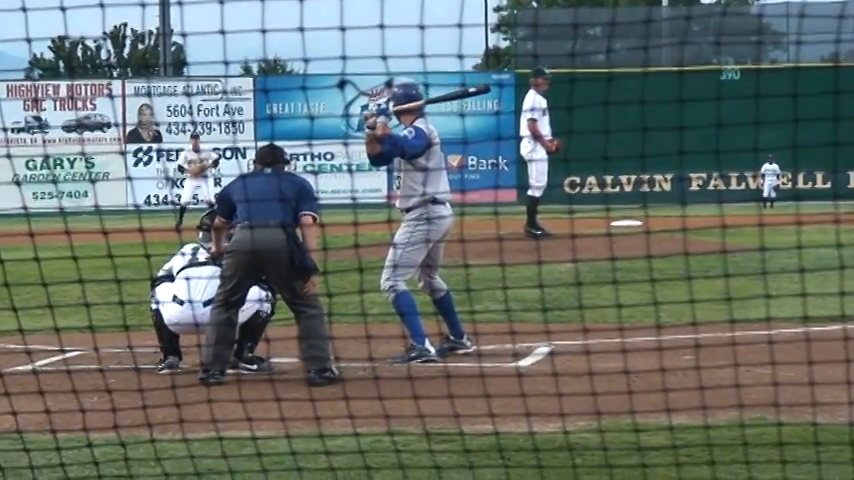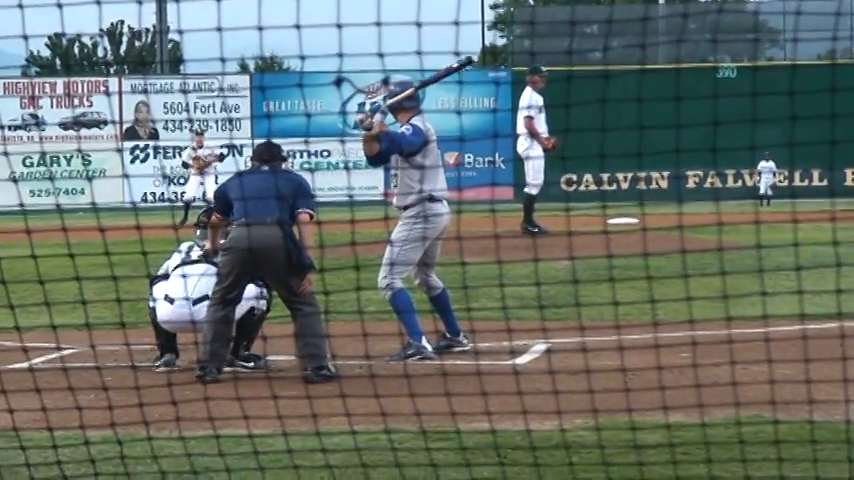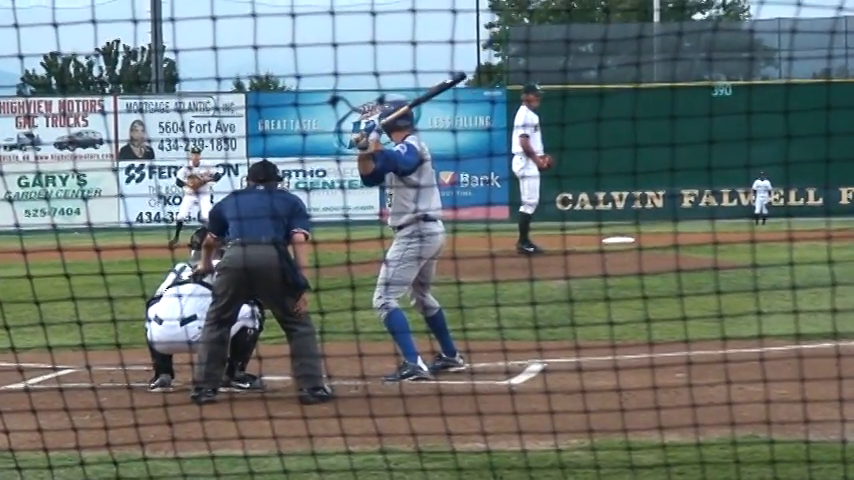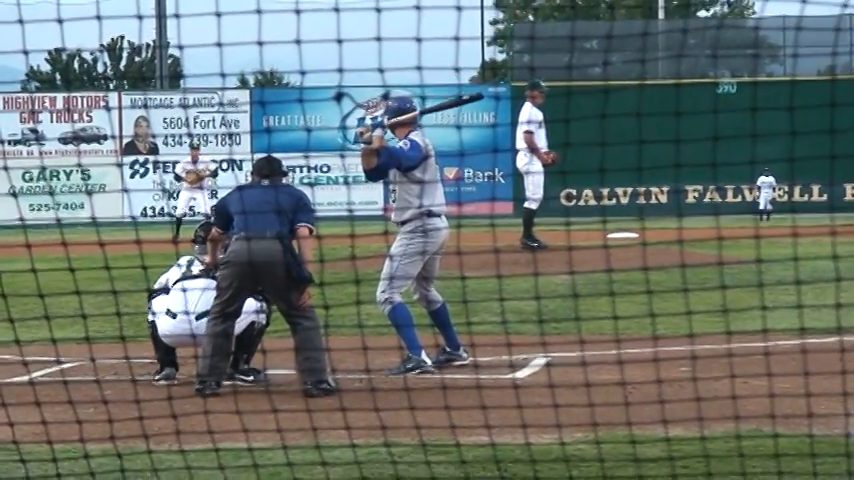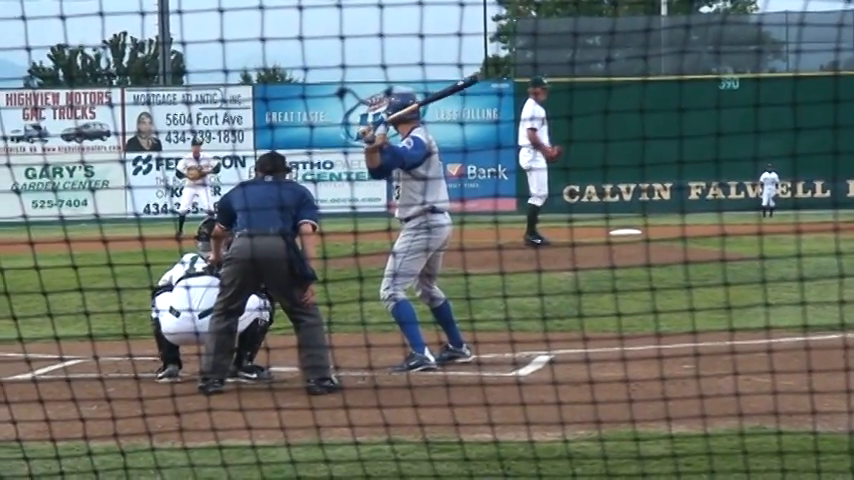
dt=0.3s
person 1, frame 1
left shoulder: (420, 130)
right shoulder: (410, 134)
left elbow: (399, 148)
right elbow: (377, 157)
left wrist: (382, 124)
right wrist: (372, 131)
left hip: (423, 217)
right hip: (436, 214)
left knee: (392, 281)
right knee: (429, 278)
left ankle: (421, 346)
right ankle: (458, 338)
person 1, frame 2
left shoulder: (417, 128)
right shoulder: (408, 131)
left elbow: (397, 144)
right elbow: (375, 157)
left wrist: (378, 123)
right wrist: (368, 131)
left hip: (420, 214)
right hip: (433, 212)
left knee: (389, 279)
right knee: (426, 275)
left ankle: (418, 344)
right ankle: (455, 336)
person 1, frame 3
left shoulder: (411, 147)
right shoulder: (402, 151)
left elbow: (389, 163)
right elbow: (370, 177)
left wrist: (374, 140)
right wrist: (363, 150)
left hip: (415, 233)
right hip: (428, 231)
left knee: (384, 299)
right knee: (422, 295)
left ankle: (413, 364)
right ankle: (451, 356)
person 1, frame 4
left shoulder: (415, 143)
right shoulder: (406, 146)
left elbow: (392, 160)
right elbow: (372, 172)
left wrist: (378, 137)
right wrist: (367, 145)
left hip: (419, 229)
right hip: (431, 227)
left knee: (387, 293)
right knee: (425, 290)
left ankle: (417, 357)
right ankle: (455, 350)
person 1, frame 5
left shoulder: (418, 139)
right shoulder: (410, 142)
left elbow: (397, 159)
right elbow: (378, 170)
left wrist: (381, 137)
right wrist: (371, 143)
left hip: (422, 225)
right hip: (435, 223)
left knee: (391, 290)
right knee: (427, 286)
left ankle: (420, 354)
right ankle: (458, 347)
person 2, frame 1
left shoulder: (237, 184)
right shoulder: (298, 183)
left elbow: (219, 224)
right elbow: (307, 223)
left wrist: (218, 248)
right wrist: (310, 267)
left hip: (242, 241)
right hip: (280, 241)
left knee: (224, 304)
right knee: (307, 305)
left ankle: (212, 369)
right ankle: (319, 369)
person 2, frame 2
left shoulder: (234, 182)
right shoulder: (295, 180)
left elbow: (215, 221)
right elbow: (304, 220)
left wrist: (213, 245)
right wrist: (306, 265)
left hip: (239, 239)
right hip: (277, 239)
left knee: (221, 302)
right knee: (304, 302)
left ankle: (209, 367)
right ankle: (316, 367)
person 2, frame 3
left shoulder: (229, 201)
right shoulder: (290, 200)
left elbow: (210, 242)
right elbow: (299, 240)
left wrist: (205, 264)
right wrist: (302, 285)
left hip: (234, 258)
right hip: (272, 258)
left knee: (216, 322)
right knee: (299, 323)
left ankle: (204, 387)
right ankle: (312, 387)
person 2, frame 4
left shoulder: (234, 196)
right shoulder: (295, 195)
left elbow: (215, 236)
right elbow: (303, 235)
left wrist: (212, 258)
right wrist: (305, 280)
left hip: (238, 252)
right hip: (277, 252)
left knee: (220, 316)
right knee: (303, 316)
left ankle: (208, 380)
right ankle: (315, 380)
person 2, frame 5
left shoulder: (238, 191)
right shoulder: (298, 191)
left elbow: (218, 233)
right elbow: (307, 232)
left wrist: (216, 255)
right wrist: (308, 276)
left hip: (241, 249)
right hip: (280, 249)
left knee: (223, 313)
right knee: (306, 313)
left ankle: (211, 378)
right ankle: (319, 378)
person 3, frame 1
left shoulder: (539, 98)
right shoulder: (533, 98)
right elbow: (532, 126)
left wrist: (548, 141)
right wrist: (546, 145)
left hip: (538, 146)
right hip: (535, 146)
left knee: (539, 185)
right knee: (537, 185)
left ankle: (532, 223)
right ankle: (530, 225)
person 3, frame 2
left shoulder: (535, 96)
right shoulder: (530, 95)
right elbow: (528, 124)
left wrist: (545, 138)
right wrist: (542, 142)
left hip: (534, 143)
right hip: (531, 143)
left knee: (535, 183)
right knee: (534, 183)
left ankle: (529, 221)
right ankle: (527, 222)
person 3, frame 3
left shoulder: (530, 114)
right shoulder: (525, 114)
right elbow: (524, 143)
left wrist: (540, 157)
right wrist: (538, 161)
left hip: (529, 162)
right hip: (527, 162)
left knee: (530, 202)
right knee: (530, 202)
left ankle: (524, 240)
right ankle: (523, 242)
person 3, frame 4
left shoulder: (534, 111)
right shoulder: (530, 111)
right elbow: (528, 139)
left wrist: (544, 153)
right wrist: (541, 156)
left hip: (532, 158)
right hip: (531, 158)
left knee: (534, 197)
right knee: (534, 197)
left ankle: (528, 236)
right ankle: (527, 237)
person 3, frame 5
left shoulder: (533, 107)
right shoulder: (534, 108)
right elbow: (531, 136)
left wrist: (548, 147)
right wrist: (547, 150)
left hip: (531, 154)
right hip: (533, 154)
left knee: (537, 195)
right knee: (540, 194)
left ankle: (531, 233)
right ankle: (531, 234)
person 4, frame 1
left shoulder: (186, 250)
left elbow: (159, 279)
left hip: (175, 319)
left knee: (158, 291)
right knee: (265, 295)
left ankle: (170, 357)
right ankle: (243, 357)
person 4, frame 2
left shoulder: (183, 248)
left elbow: (160, 277)
left hip: (168, 318)
left knee: (157, 287)
right knee: (260, 291)
left ankle: (167, 354)
right ankle: (240, 354)
person 4, frame 3
left shoulder: (177, 269)
left elbow: (158, 298)
left hip: (160, 338)
right hip: (198, 335)
left knee: (154, 308)
right knee: (253, 311)
left ankle: (162, 375)
right ankle: (235, 375)
person 4, frame 4
left shoulder: (181, 262)
left elbow: (157, 290)
left hip: (169, 332)
left knee: (156, 301)
right knee: (260, 306)
left ankle: (166, 368)
right ankle: (239, 368)
person 4, frame 5
left shoulder: (185, 260)
left elbow: (161, 287)
left hip: (172, 330)
left knee: (160, 299)
right knee: (263, 304)
left ankle: (169, 365)
right ankle: (242, 366)
